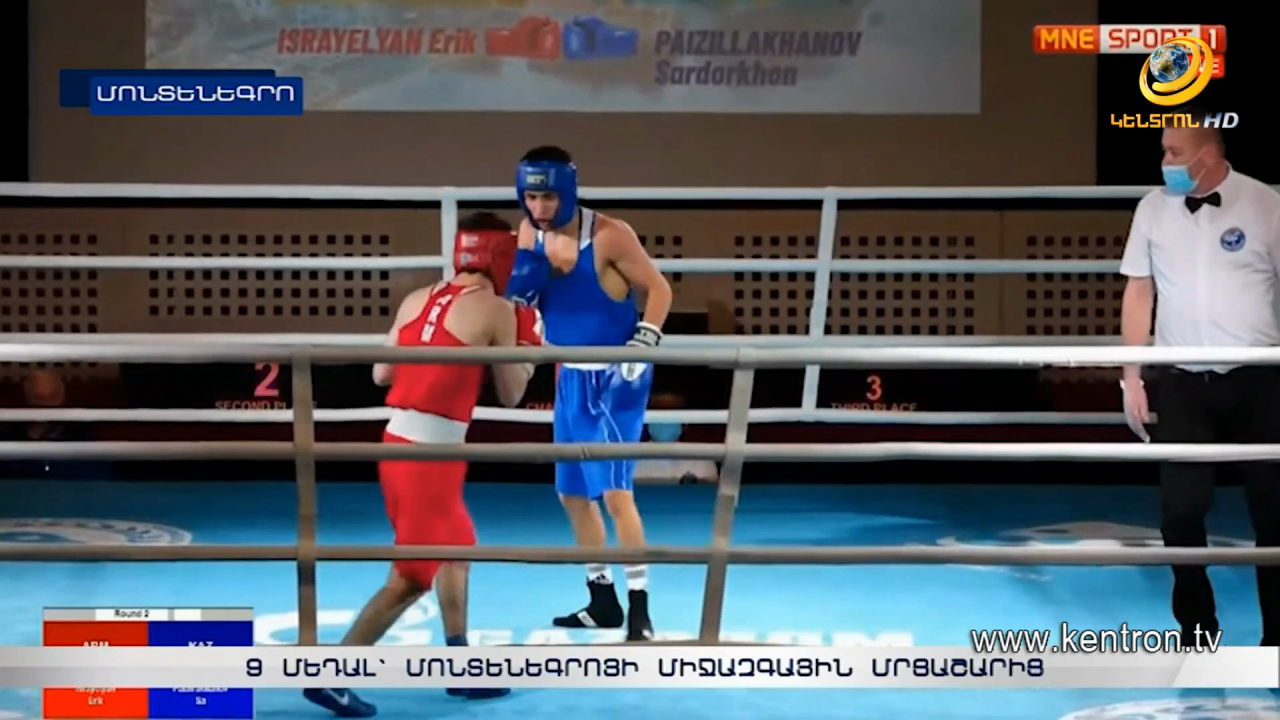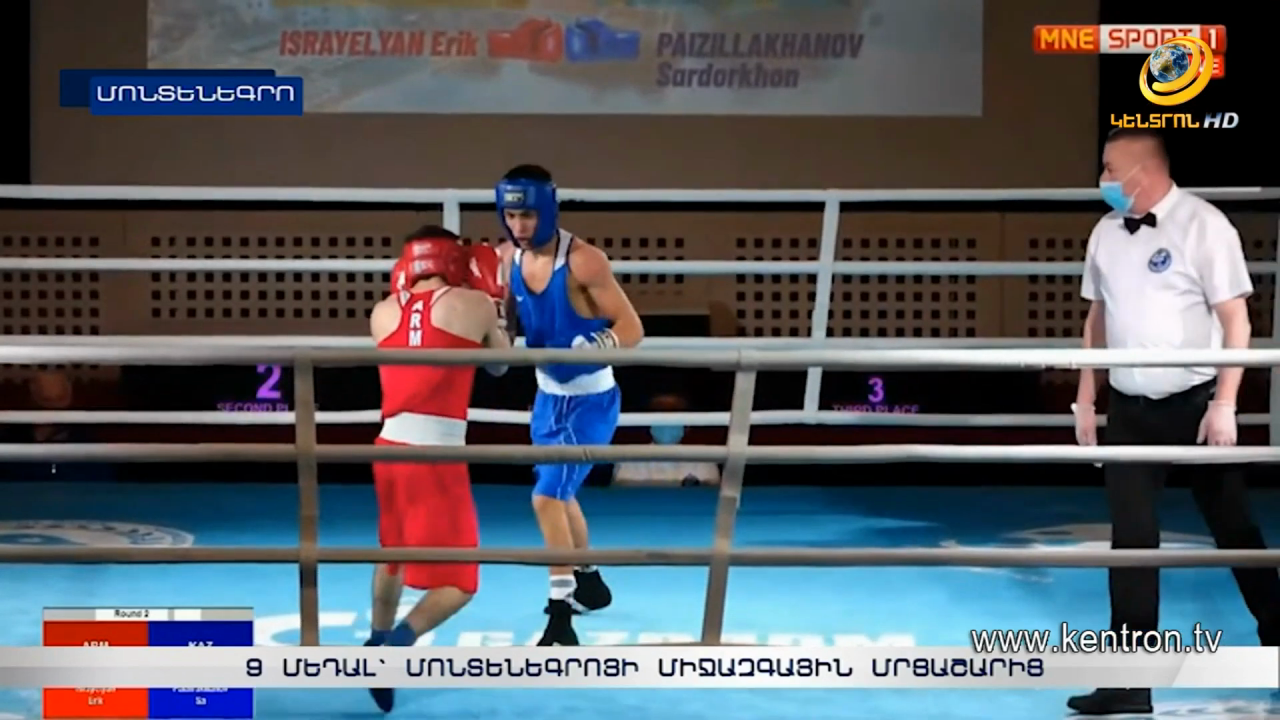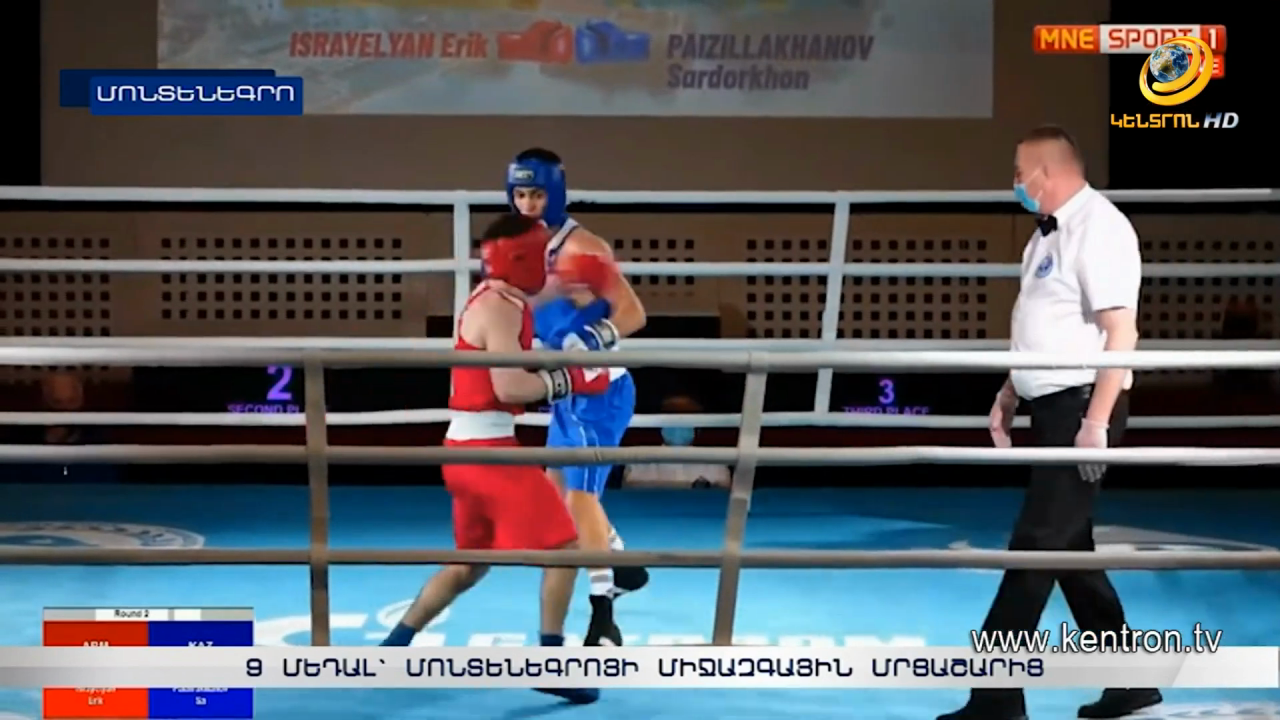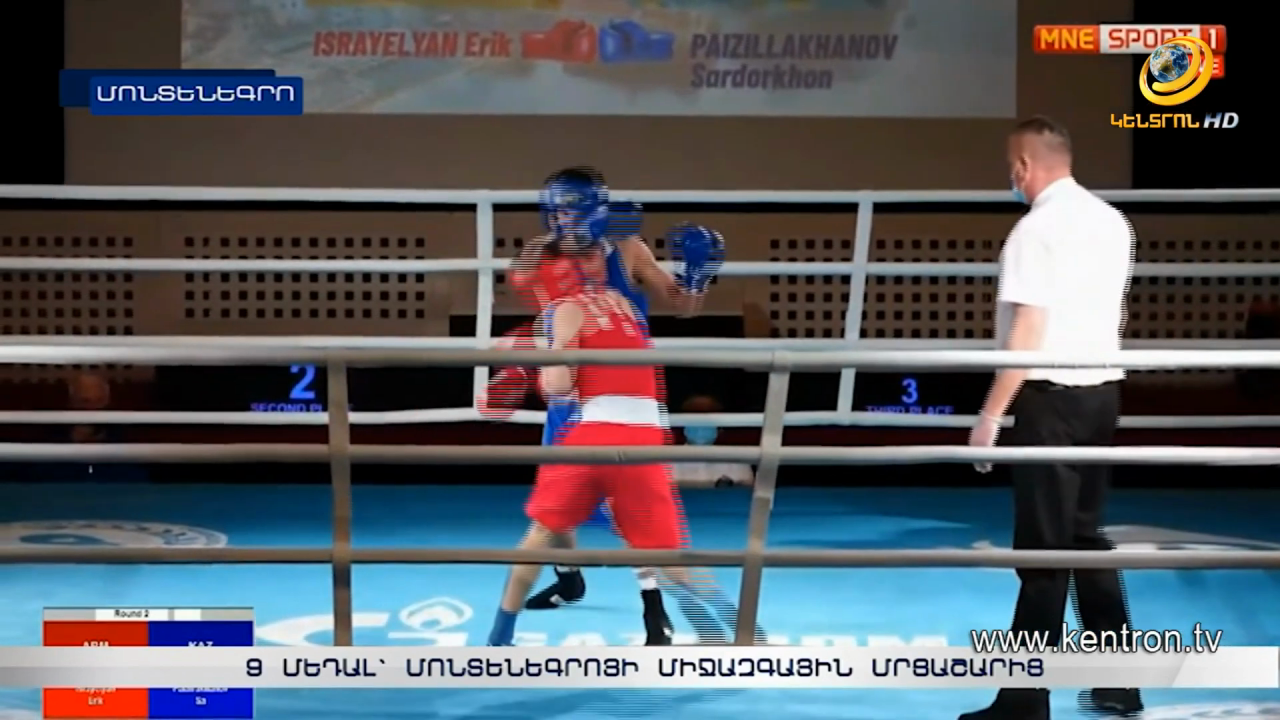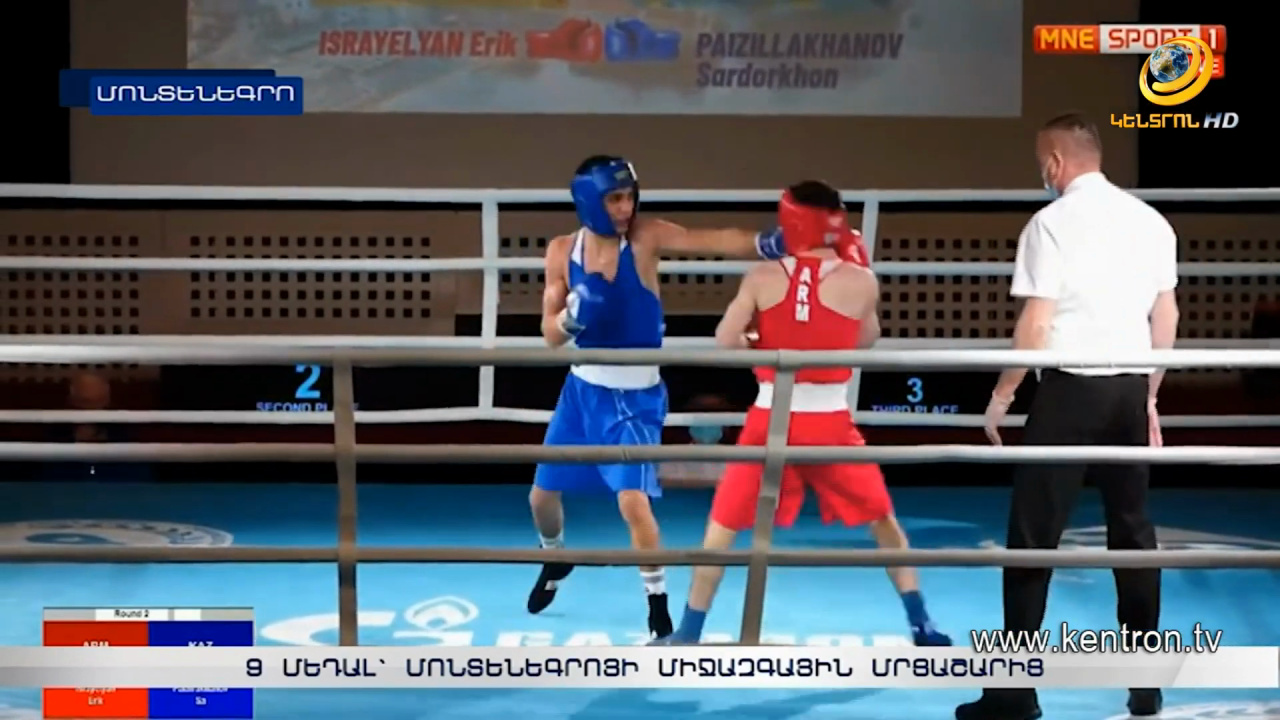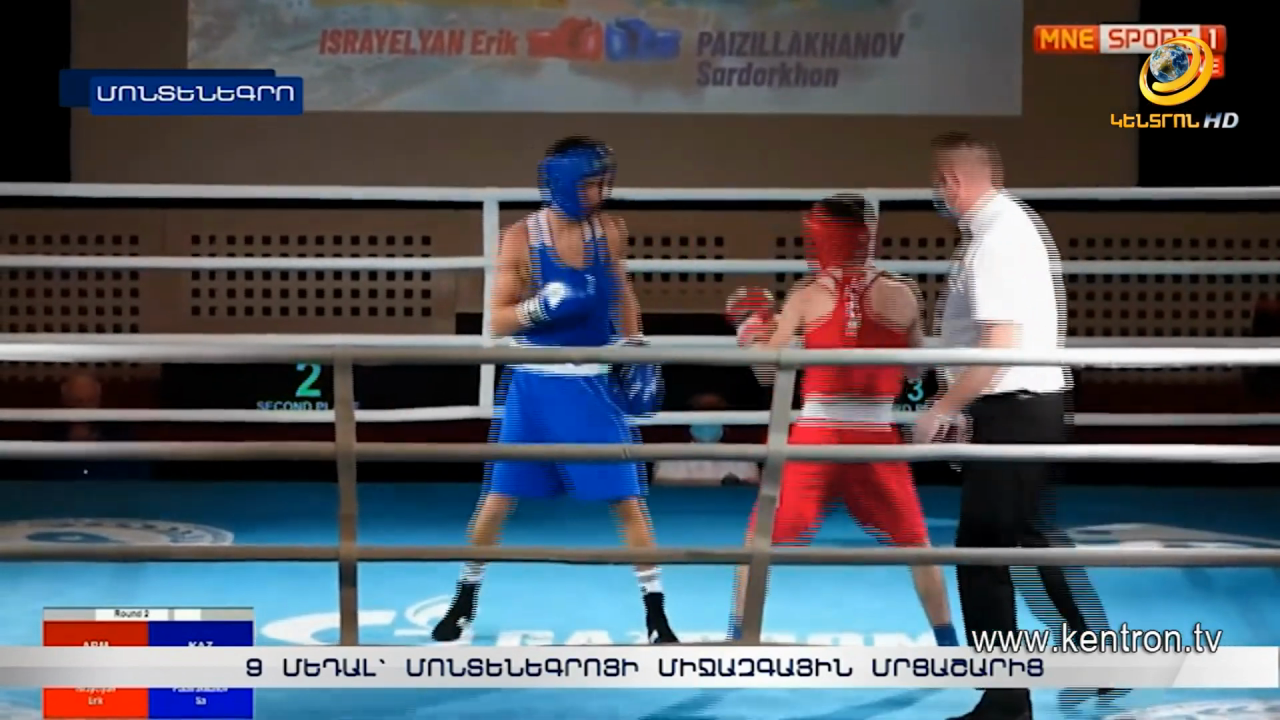
dt=0.5s
person 1, frame 1
right shoulder: (1154, 209)
right elbow: (1137, 296)
right wrist: (1132, 378)
right hip: (1179, 382)
right knee: (1181, 506)
right ankle: (1194, 617)
person 1, frame 2
left shoulder: (1204, 225)
right shoulder: (1106, 232)
left wrist: (1223, 405)
right wrist: (1086, 396)
left hip: (1193, 403)
right hip: (1128, 408)
left knee: (1232, 527)
right knee: (1130, 539)
person 1, frame 3
left shoulder: (1101, 228)
right shoulder: (1048, 231)
left elbow: (1121, 333)
left wrist: (1097, 420)
right wrist: (1007, 395)
left hip: (1081, 408)
right hip: (1051, 405)
left knee: (1036, 546)
right knee: (1067, 547)
person 1, frame 4
left shoulder: (1037, 228)
right shoulder: (1112, 221)
left elbow: (1027, 332)
right elbow: (1115, 313)
left wrist: (991, 412)
left hip: (1054, 398)
right hip: (1104, 390)
left knee: (1044, 547)
right knee: (1086, 534)
person 1, frame 5
left shoulder: (1052, 220)
right shoulder: (1150, 220)
left elbow: (1036, 323)
right elbow: (1165, 318)
left wrist: (1000, 395)
left hip: (1072, 389)
right hip: (1131, 389)
left knee: (1033, 536)
right knee: (1133, 533)
person 1, frame 6
left shoulder: (991, 243)
right shoulder: (1014, 225)
left elbow: (1000, 349)
left wrist: (942, 409)
right wrist: (963, 405)
left hip: (1021, 409)
right hip: (1021, 408)
left knee: (983, 550)
right knee: (1028, 534)
person 2, frame 1
left shoulder: (611, 234)
right shoulder: (529, 233)
left elbow: (659, 291)
right elbow: (521, 300)
left wrist: (642, 347)
right wrist: (518, 285)
left hip: (616, 377)
right hip: (572, 378)
left knee: (615, 492)
right knee: (573, 494)
left ankle: (639, 609)
right ankle: (604, 601)
person 2, frame 2
left shoulder: (583, 260)
right shoulder: (510, 256)
left elbow: (632, 328)
left wrist: (590, 345)
left hip: (589, 401)
right hip: (551, 397)
left knee: (546, 500)
right knee: (557, 494)
left ankle: (561, 627)
right ankle: (587, 585)
person 2, frame 3
left shoulder: (583, 246)
left elbow: (633, 313)
right elbow: (540, 310)
left wrist: (587, 342)
left hip: (602, 391)
right hip: (573, 390)
left knee: (580, 496)
right knee: (557, 486)
left ankle: (603, 622)
right ankle: (620, 568)
person 2, frame 4
left shoulder: (628, 250)
right shoulder: (547, 254)
left elbow: (682, 304)
right elbow: (525, 281)
left wrist: (698, 269)
right hip: (568, 402)
right ankle: (569, 580)
person 2, frame 5
left shoulder: (646, 236)
right shoulder: (561, 251)
left elbow: (721, 240)
right elbow: (550, 336)
left wrist: (774, 242)
right wrist: (571, 317)
left hip: (634, 395)
right hip: (582, 388)
left knee: (632, 500)
right knee: (542, 496)
left ankle: (659, 614)
right ankle: (555, 561)
person 2, frame 6
left shoulder: (608, 231)
right shoulder: (518, 238)
left elbow: (623, 297)
right elbow: (498, 318)
left wrist: (639, 356)
right wrist: (545, 303)
left hip: (591, 384)
right hip: (531, 383)
left knee: (626, 501)
right knee: (496, 503)
left ankle: (654, 616)
right ankle: (463, 603)
person 3, frame 1
left shoulder: (417, 300)
right shoulder: (497, 311)
left elbow: (381, 374)
right elbow: (510, 395)
right wrist: (528, 347)
left hip: (398, 443)
right hip: (429, 456)
left knee: (456, 550)
right knee: (411, 575)
person 3, frame 2
left shoulder: (382, 313)
right shoulder: (474, 302)
right elbow: (499, 363)
left hip: (391, 448)
right hip: (435, 454)
left knee: (396, 551)
right knee: (456, 583)
left ankle: (380, 644)
right ankle: (395, 646)
person 3, frame 3
left shoulder: (487, 303)
right shoulder: (501, 309)
right elbow: (509, 388)
right wrist: (568, 380)
left hip: (466, 451)
right hip: (487, 450)
left knee: (470, 562)
right knee: (564, 548)
left ankle: (395, 647)
person 3, frame 4
left shoulder: (564, 313)
right shoulder: (617, 302)
left elbow: (556, 386)
left hip: (598, 437)
right hip: (644, 438)
left knee: (542, 532)
right knee: (665, 552)
left ankle: (499, 638)
person 3, frame 5
left shoulder: (764, 276)
right shoulder: (860, 281)
left elbow: (725, 340)
left wrist: (751, 342)
left hip: (771, 421)
right hip: (830, 422)
left knee: (724, 523)
right knee: (881, 520)
left ankle: (687, 634)
right ankle: (921, 625)
person 3, frame 6
left shoulder: (809, 294)
right shoulder: (901, 296)
left wrist: (747, 319)
left hip: (815, 434)
right hip: (875, 436)
right knee: (916, 545)
left ankle: (739, 639)
right ankle: (948, 647)
